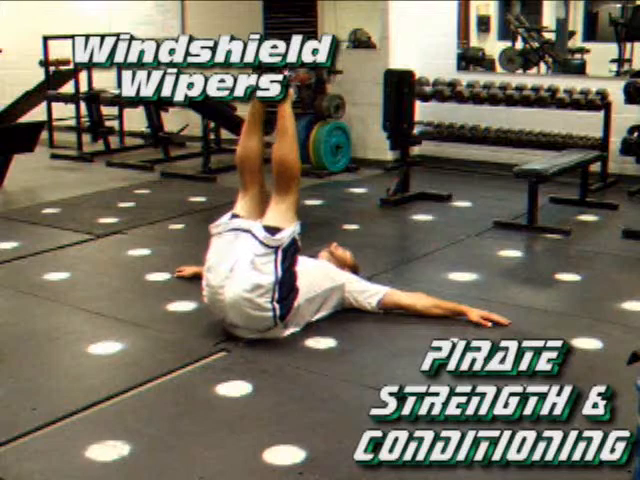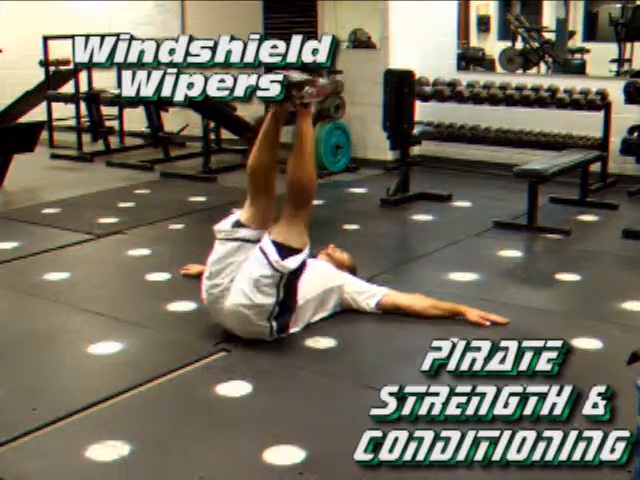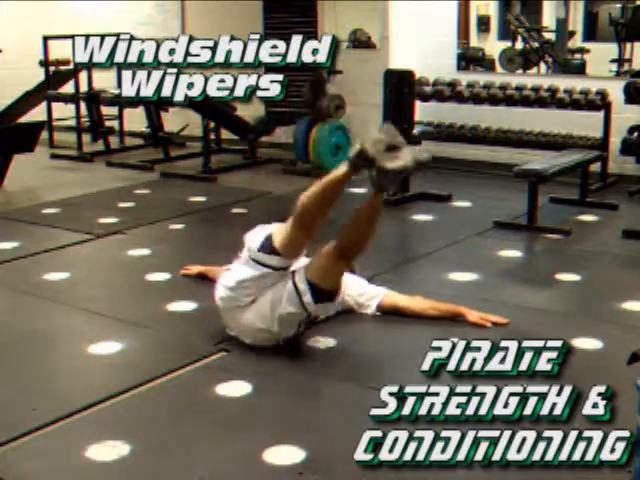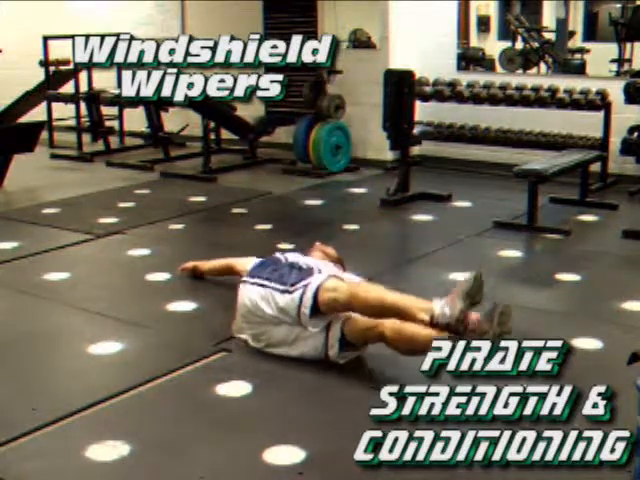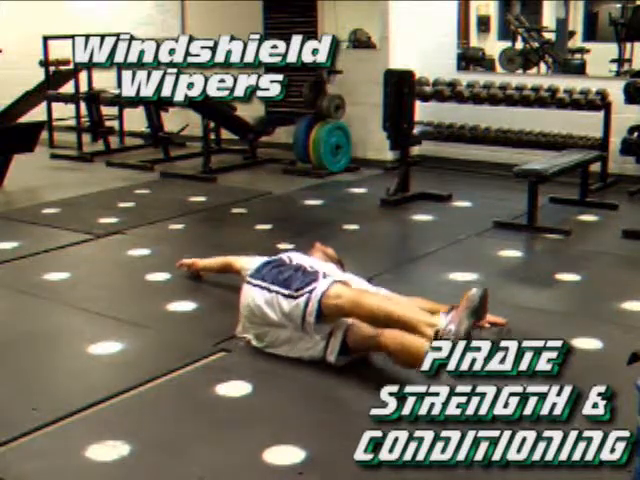
dt=0.7s
person 1, frame 1
left shoulder: (343, 281)
right shoulder: (296, 266)
left elbow: (408, 300)
left wrist: (465, 310)
right wrist: (204, 269)
left hip: (259, 306)
right hip: (222, 288)
left knee: (285, 187)
right knee: (251, 184)
right ankle: (261, 95)
person 1, frame 2
left shoulder: (342, 282)
right shoulder: (293, 267)
left elbow: (405, 301)
left wrist: (463, 310)
right wrist: (208, 267)
left hip: (256, 313)
right hip: (222, 290)
left knee: (298, 206)
right knee: (261, 195)
right ankle: (278, 105)
person 1, frame 3
left shoulder: (347, 282)
right shoulder: (296, 261)
left elbow: (406, 302)
right elbow: (241, 264)
left wrist: (462, 312)
right wrist: (207, 270)
left hip: (268, 322)
right hip: (238, 295)
left knee: (343, 248)
right knee: (304, 220)
left ankle: (382, 181)
right ankle: (357, 165)
person 1, frame 4
left shoulder: (346, 279)
right shoulder: (279, 264)
right elbow: (233, 263)
left knee: (386, 327)
right knee: (347, 292)
right ankle: (436, 311)
person 1, frame 5
left shoulder: (351, 283)
right shoulder: (279, 264)
left elbow: (403, 304)
right elbow: (232, 262)
left hip: (308, 335)
left knee: (381, 333)
right knee: (348, 299)
right ankle: (440, 328)
